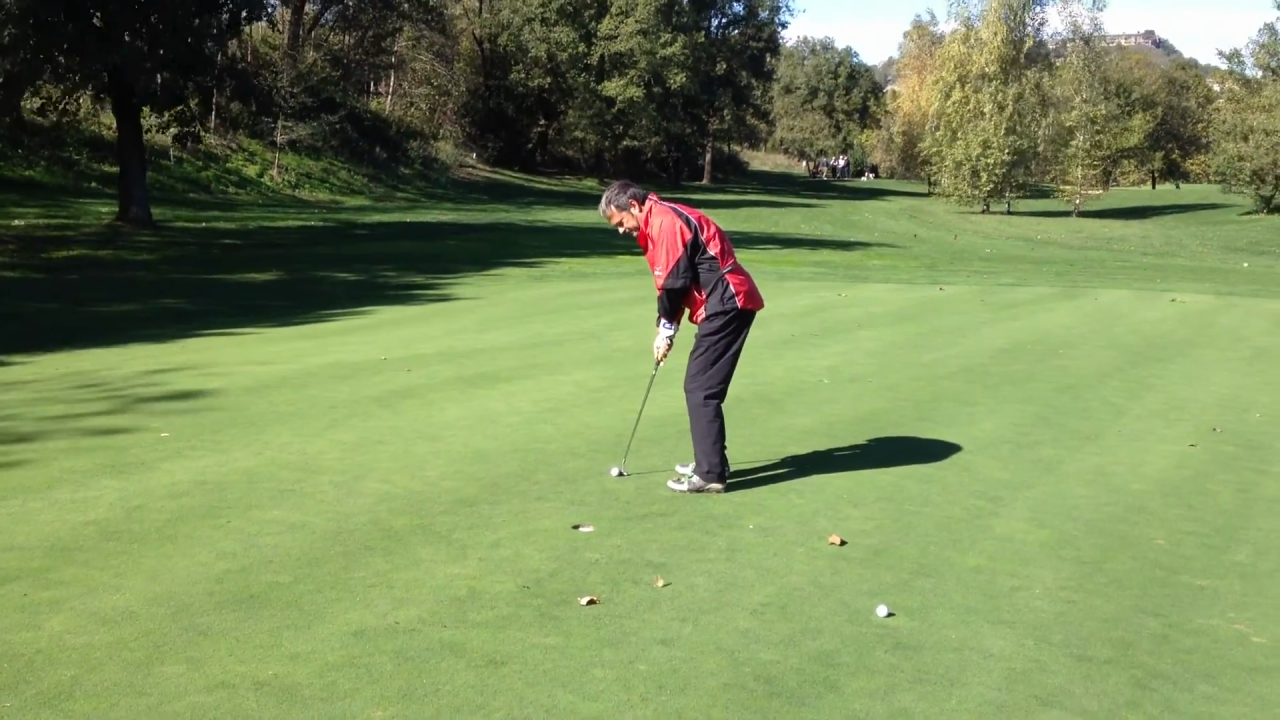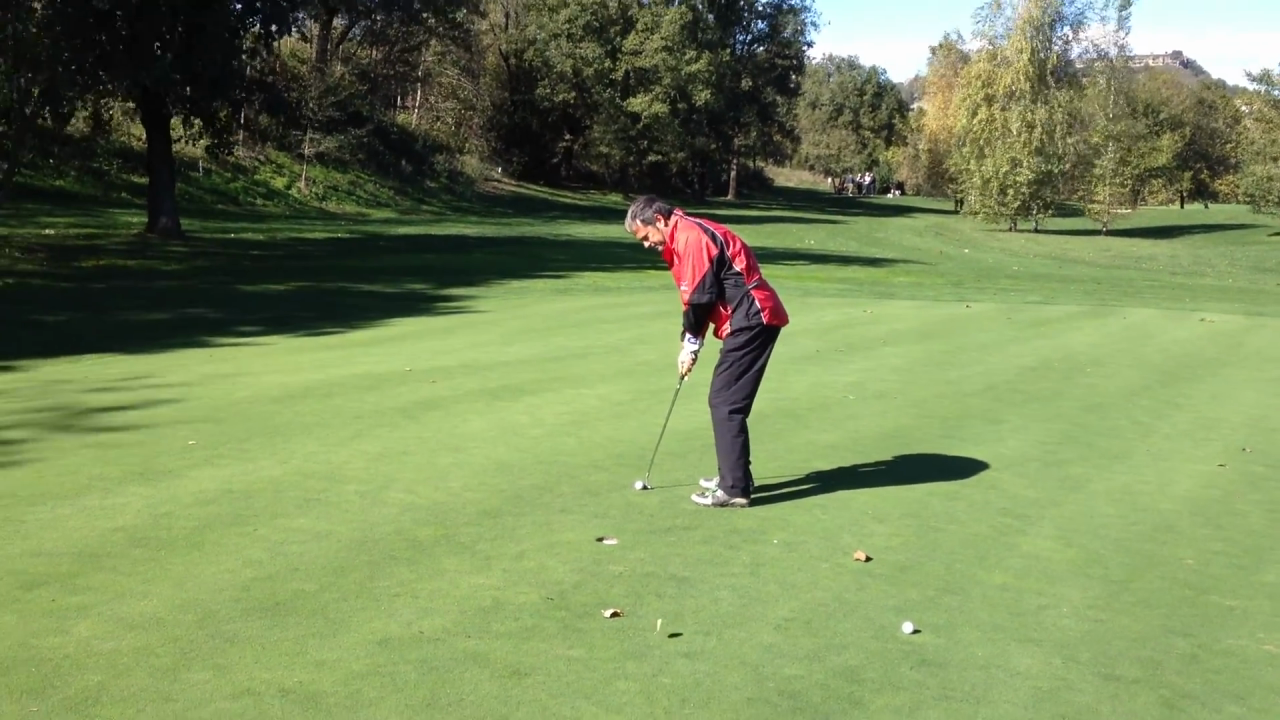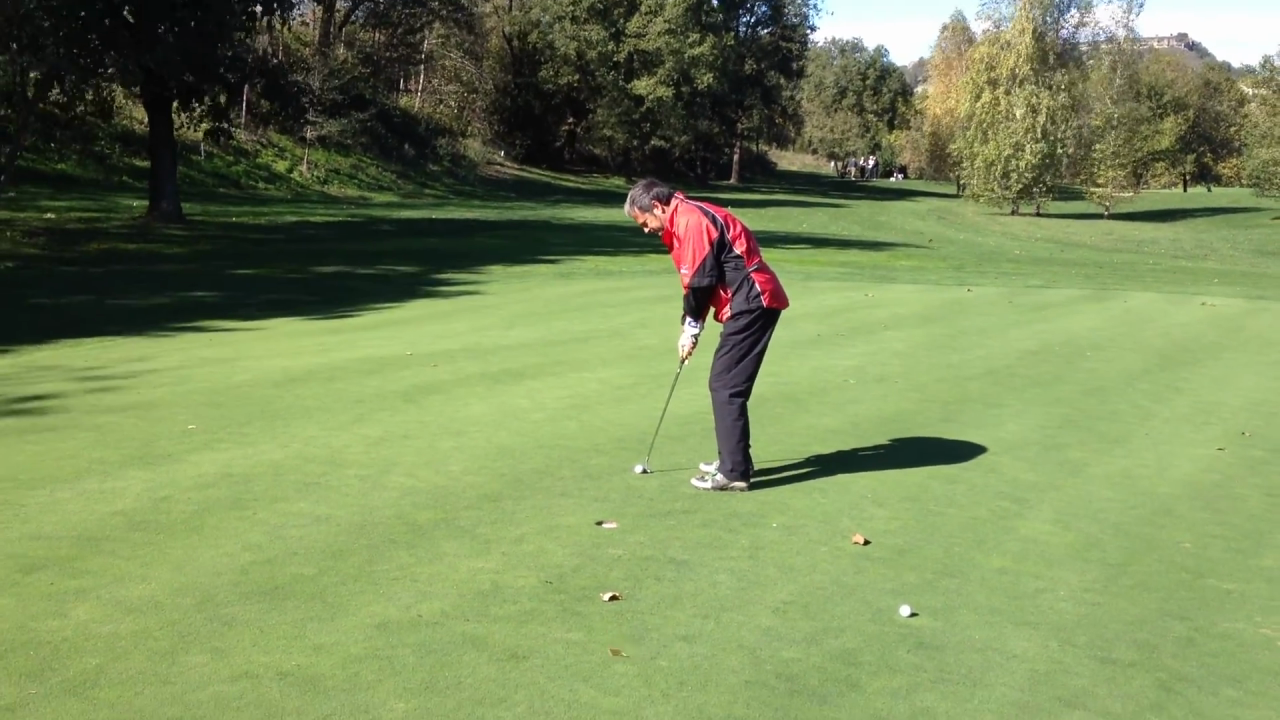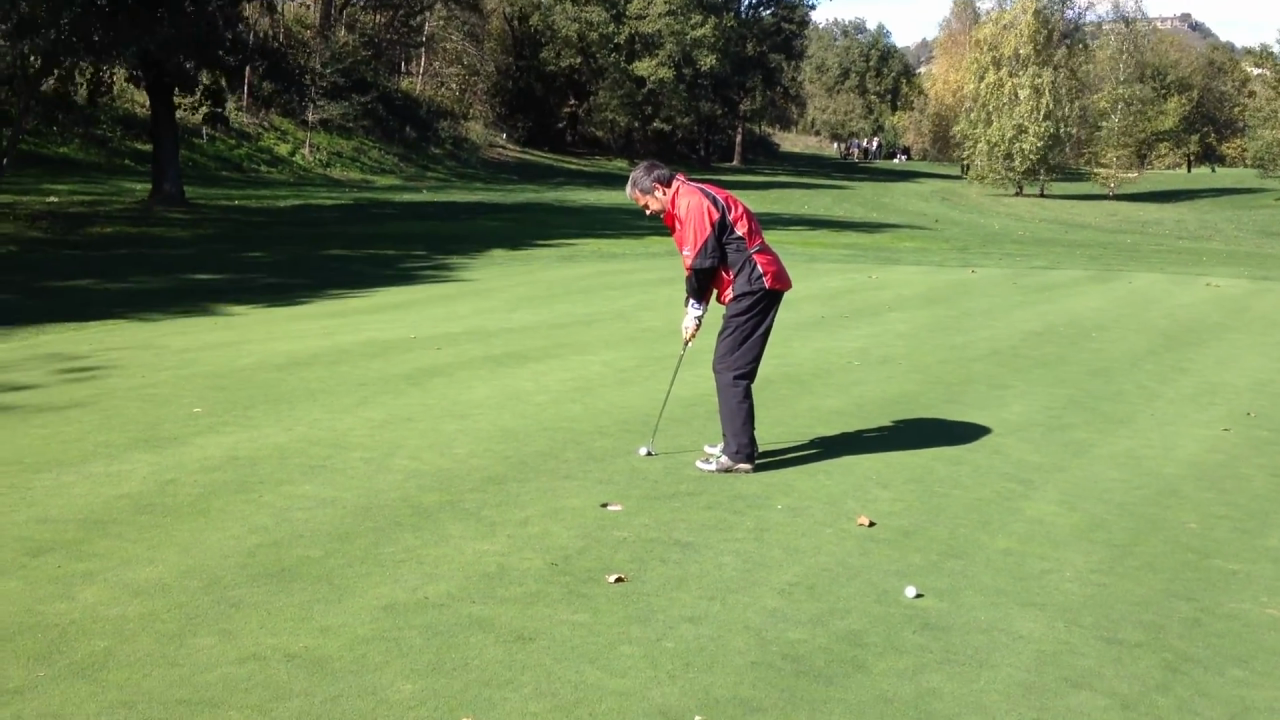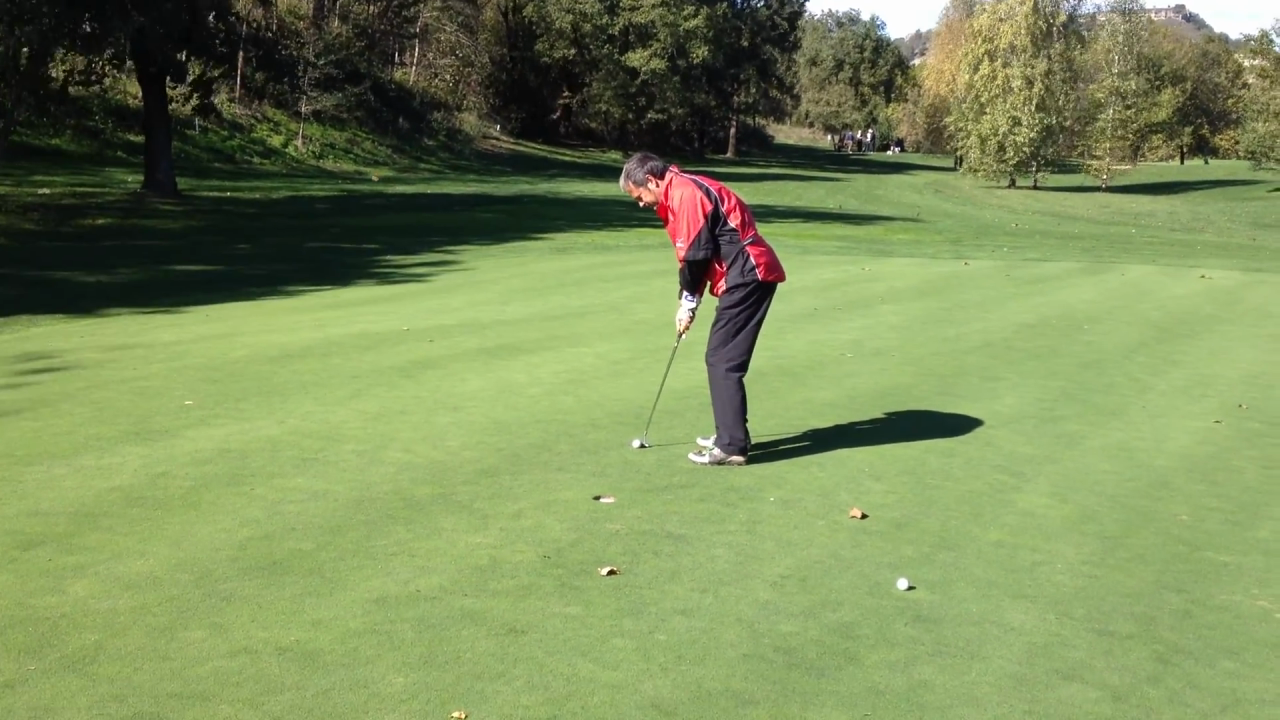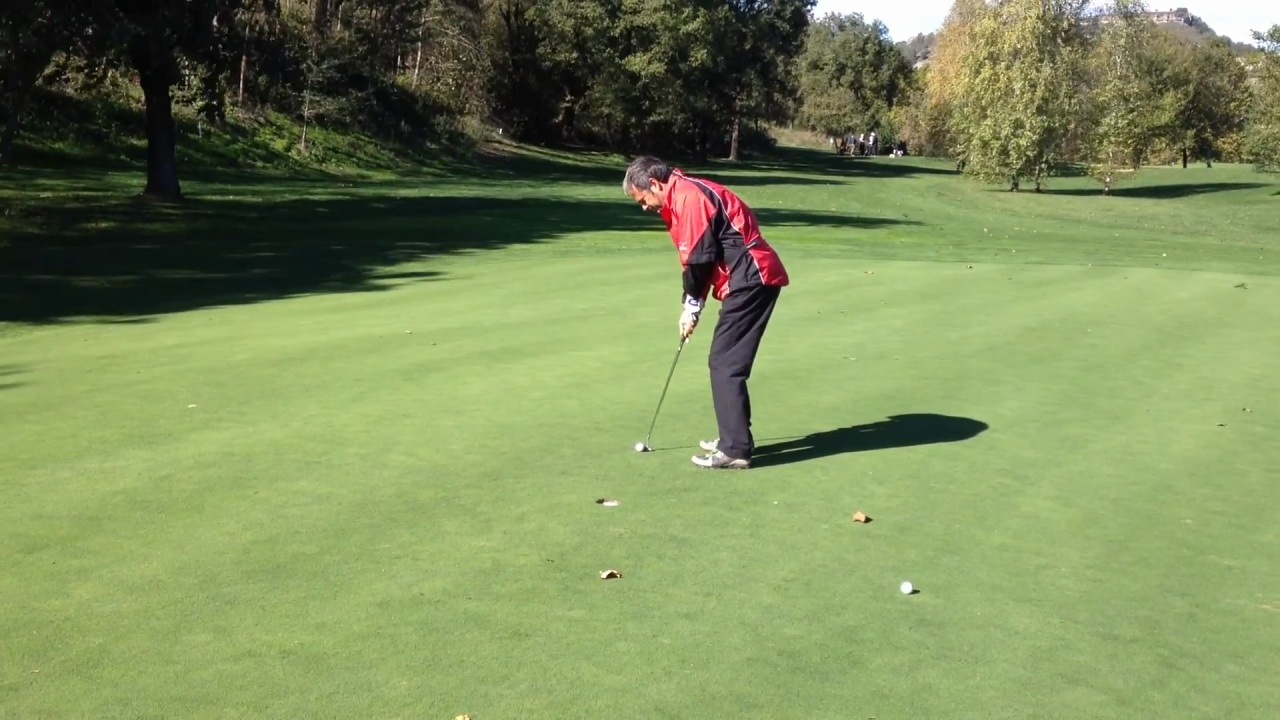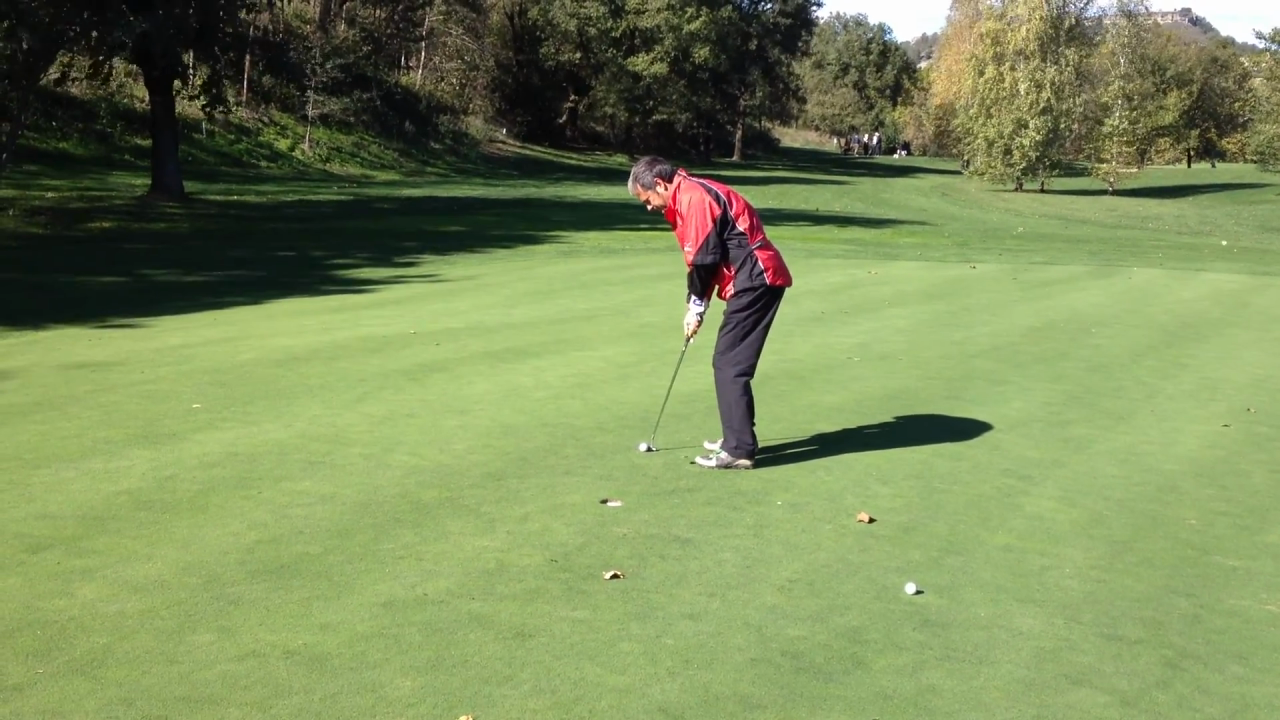
dt=0.3s
person 1, frame 1
left shoulder: (664, 221)
right shoulder: (659, 221)
left elbow: (674, 281)
right elbow: (672, 280)
left wrist: (666, 329)
right wrist: (666, 328)
left hip: (727, 303)
right hip: (727, 302)
left knee: (700, 386)
right knee: (702, 384)
left ankle: (710, 474)
right ankle: (710, 461)
person 1, frame 2
left shoulder: (690, 236)
right shoulder: (684, 236)
left elbow: (700, 296)
right elbow: (697, 296)
left wrist: (690, 342)
right wrist: (690, 342)
left hip: (752, 319)
right hip: (751, 318)
left knee: (725, 402)
right knee: (726, 399)
left ankle: (734, 488)
right ankle: (734, 476)
person 1, frame 3
left shoulder: (690, 219)
right shoulder: (685, 220)
left elbow: (701, 280)
right elbow: (698, 279)
left wrist: (690, 328)
right wrist: (691, 326)
left hip: (752, 302)
right hip: (752, 302)
left knee: (724, 385)
right knee: (727, 383)
left ankle: (733, 471)
right ankle: (734, 460)
person 1, frame 4
left shoulder: (692, 201)
right shoulder: (687, 201)
left elbow: (702, 262)
right elbow: (701, 261)
left wrist: (694, 309)
right wrist: (694, 309)
left hip: (754, 284)
right hip: (755, 283)
left knee: (729, 367)
right knee: (731, 365)
left ankle: (739, 454)
right ankle: (739, 442)
person 1, frame 5
left shoulder: (685, 193)
right shoulder: (680, 192)
left elbow: (695, 254)
right elbow: (694, 253)
left wrist: (688, 302)
right wrist: (689, 301)
left hip: (748, 276)
right hip: (748, 275)
left knee: (721, 359)
right knee: (724, 357)
left ankle: (731, 446)
right ankle: (732, 434)
person 1, frame 6
left shoulder: (688, 196)
right shoulder: (683, 196)
left elbow: (699, 257)
right elbow: (698, 257)
left wrist: (691, 305)
right wrist: (691, 305)
left hip: (751, 279)
right hip: (752, 279)
left knee: (724, 362)
right knee: (727, 360)
left ankle: (735, 448)
right ankle: (735, 437)
person 1, frame 7
left shoulder: (693, 197)
right shoulder: (688, 196)
left elbow: (704, 258)
right elbow: (701, 257)
left wrist: (695, 306)
right wrist: (696, 305)
left hip: (755, 280)
right hip: (756, 279)
left knee: (728, 363)
right knee: (731, 361)
left ankle: (739, 449)
right ankle: (738, 438)
